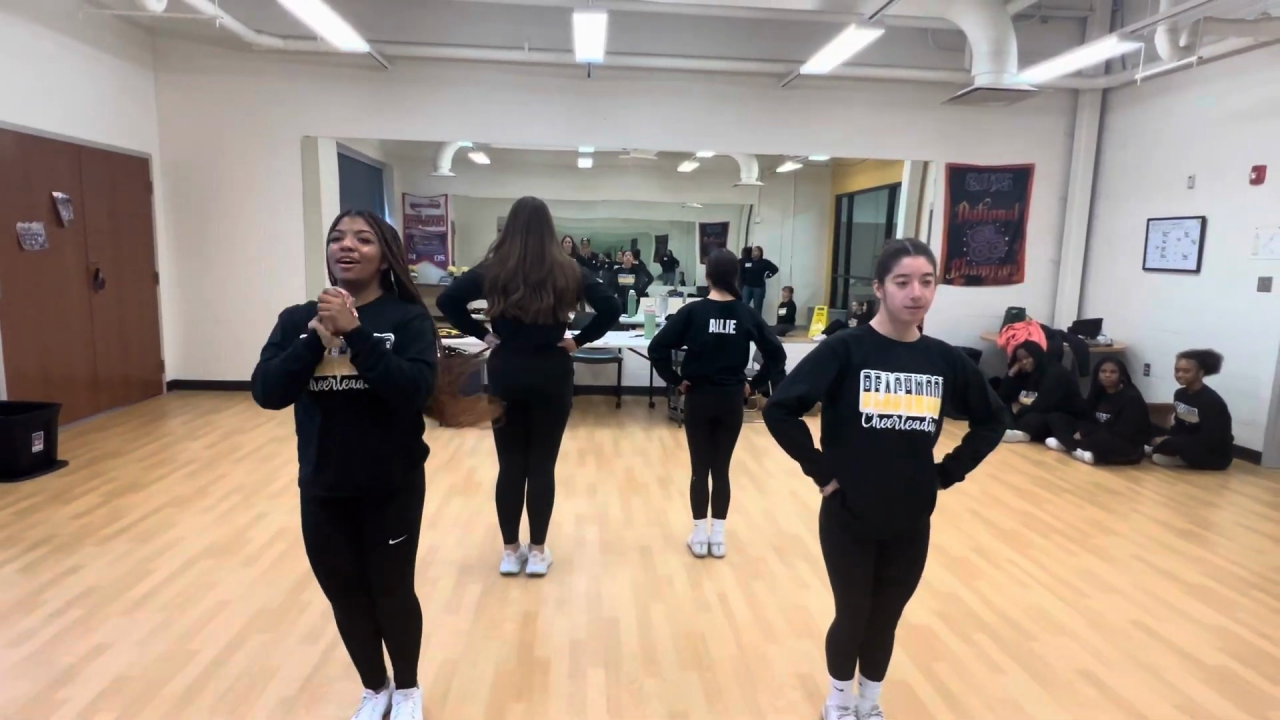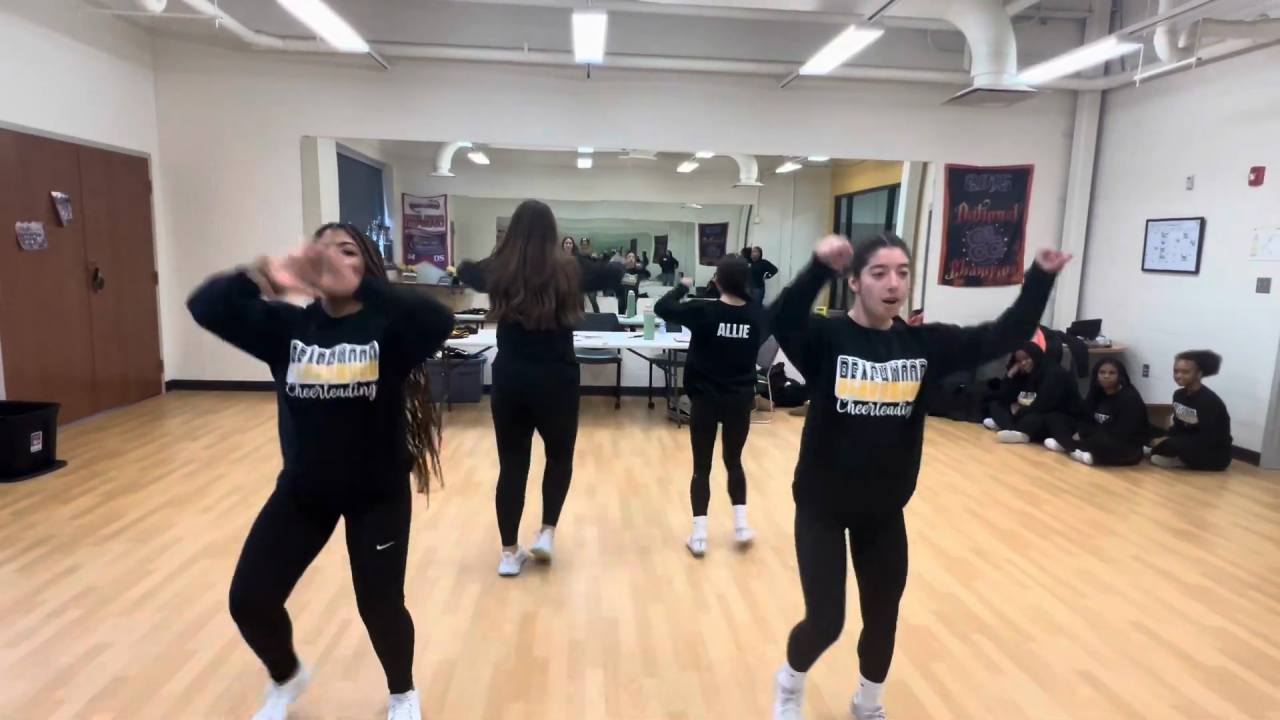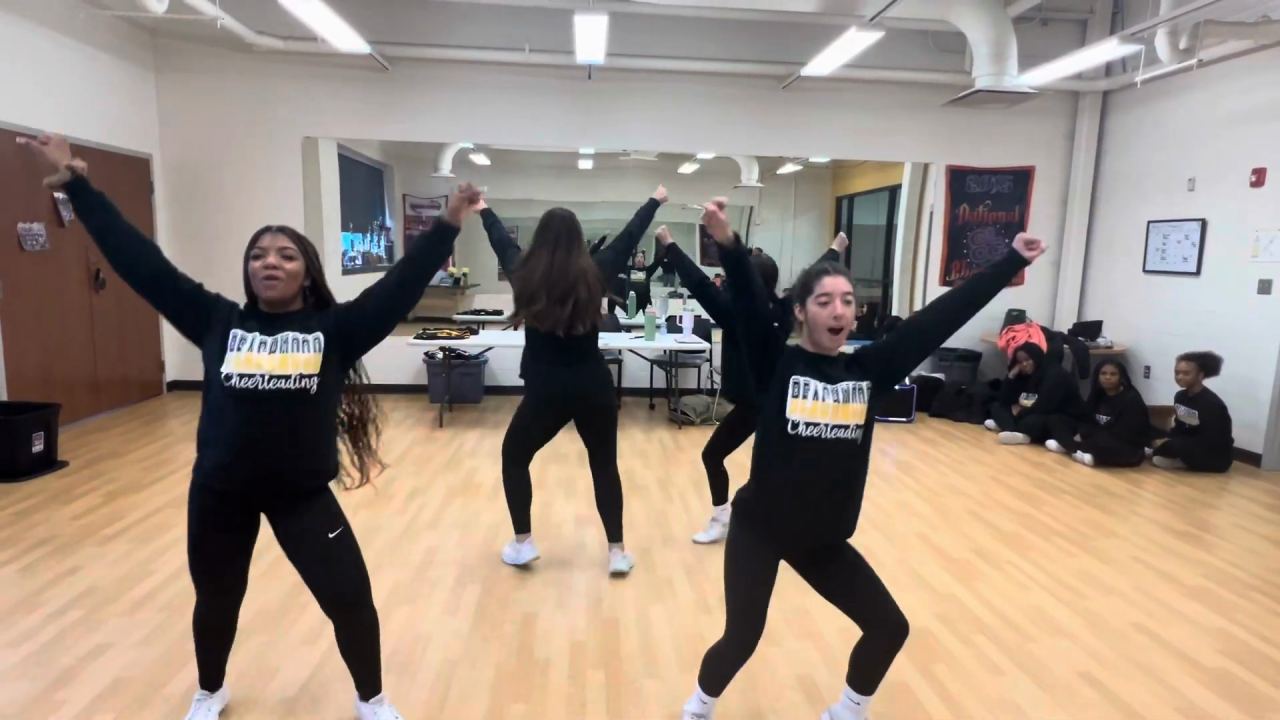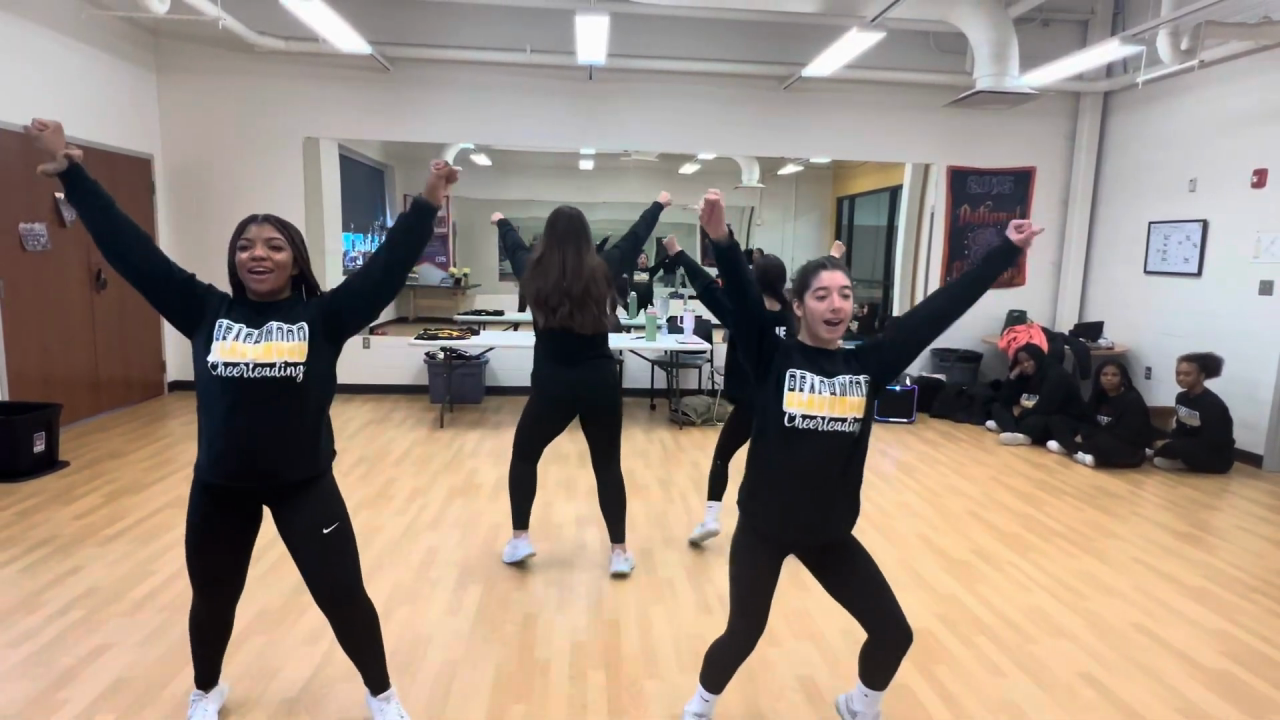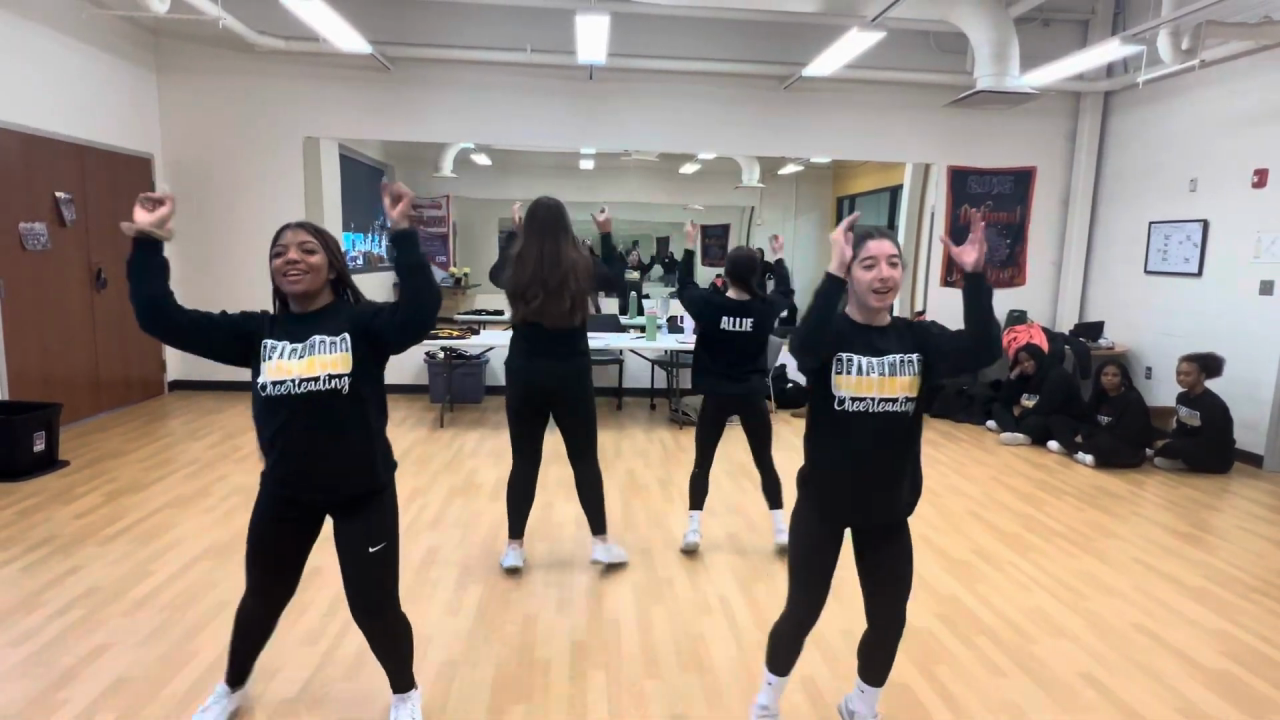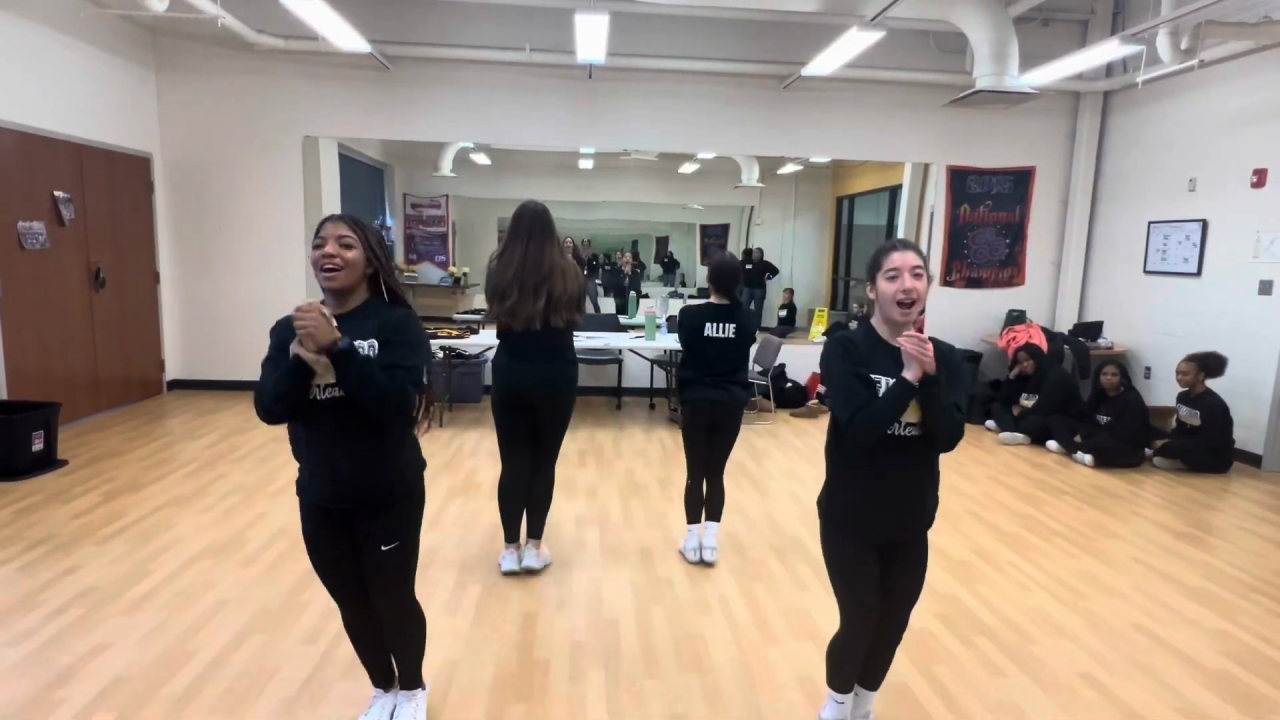
dt=0.3s
person 1, frame 1
left shoulder: (408, 319)
right shoulder: (298, 320)
left elbow: (415, 389)
right elbow: (266, 390)
left wrist: (355, 335)
right wrist: (319, 340)
left hip: (393, 487)
right hip: (323, 489)
left knee: (393, 594)
right knee: (346, 598)
person 1, frame 2
left shoulder: (394, 327)
right shoulder: (283, 323)
left elbow: (437, 321)
right elbow: (205, 307)
left wrist: (362, 290)
right wrist: (258, 277)
left hip: (378, 493)
right hip: (302, 492)
left knee: (380, 607)
right knee: (249, 599)
right ankle: (286, 679)
person 1, frame 3
left shoulder: (333, 331)
right shoulder: (218, 321)
left elbow: (400, 287)
right elbow: (138, 260)
left wrist: (447, 227)
right wrist: (75, 183)
left hip: (303, 495)
right hip: (220, 494)
left knee: (350, 600)
right knee: (216, 602)
person 1, frame 4
left shoulder: (323, 318)
right shoulder: (206, 312)
left elbow: (385, 269)
right elbow: (132, 251)
left wrist: (425, 206)
right wrist: (72, 174)
left hip: (304, 485)
right hip: (221, 487)
left knee: (343, 596)
right knee: (213, 599)
person 1, frame 5
left shoulder: (362, 320)
right shoulder: (253, 330)
left elbow: (420, 317)
right elbow: (164, 323)
left wrist: (402, 236)
right wrist: (146, 245)
left hip: (364, 490)
right hip: (286, 491)
left knee: (375, 608)
right knee: (262, 599)
person 1, frame 6
left shoulder: (396, 324)
right shoulder: (291, 330)
left elbow: (395, 400)
right elbow: (271, 409)
left wrist: (336, 346)
right wrist: (300, 354)
left hip: (389, 493)
right hip: (321, 495)
left knee: (395, 597)
right knee: (353, 601)
person 2, frame 1
left shoulder: (946, 360)
right shoulder: (844, 349)
left elbow: (992, 418)
right elbow: (778, 410)
left wrist: (950, 471)
right wrist: (821, 471)
left hip: (911, 520)
right hip: (849, 517)
left knee: (884, 619)
right knee: (853, 617)
person 2, frame 2
left shoulder: (928, 342)
right shoulder: (824, 336)
left elbow: (1004, 336)
right elbow: (781, 318)
left wrist: (1040, 276)
right wrist: (820, 266)
left hip: (884, 508)
right hip: (821, 504)
left knee: (883, 621)
right knee: (825, 622)
person 2, frame 3
left shoulder: (869, 370)
right shoulder: (776, 364)
left elbow: (941, 317)
right elbow: (749, 303)
left wrist: (1012, 262)
right wrist: (728, 244)
left hip: (824, 538)
right hip: (758, 531)
left knee: (890, 628)
right knee: (740, 641)
person 2, frame 4
left shoulder: (869, 364)
right shoulder: (772, 358)
left elbow: (939, 310)
right elbow: (743, 302)
left wrist: (1006, 251)
right wrist: (722, 240)
left hip: (830, 531)
right hip: (763, 528)
left knee: (894, 632)
right knee: (743, 634)
person 2, frame 5
left shoulder: (920, 338)
right shoulder: (825, 326)
left elbow: (983, 353)
right elbow: (806, 350)
left wrist: (974, 277)
right wrist: (835, 275)
left hip: (889, 507)
right hip: (823, 502)
left knee: (889, 619)
right knee: (803, 612)
person 2, frame 6
left shoulder: (944, 357)
right shoulder: (845, 348)
left elbow: (948, 438)
right elbow: (860, 427)
left wrist: (929, 378)
right wrist: (907, 378)
left hip: (910, 520)
right hip: (849, 517)
left knee: (890, 629)
right knee: (858, 626)
person 3, frame 1
left shoulder: (493, 270)
right shoulder: (566, 271)
left elbow: (447, 301)
right elbow: (610, 307)
left wrist: (482, 333)
right wrist: (579, 339)
left hip: (506, 375)
right hip: (551, 376)
left knee: (510, 464)
right knee: (542, 465)
left ankle: (510, 551)
right ankle: (537, 551)
person 3, frame 2
left shoulder: (497, 271)
right shoulder: (569, 271)
left elbow: (467, 273)
right elbow: (611, 275)
left wrist: (471, 272)
right wrist: (615, 267)
left hip: (510, 379)
right hip: (556, 379)
left knee: (512, 465)
right knee: (560, 458)
left ankle: (509, 552)
right ankle: (546, 533)
person 3, frame 3
left shoulder: (525, 274)
right shoulder: (593, 274)
left elbow: (502, 244)
right elbow: (628, 237)
left wrist: (484, 212)
right wrist: (655, 202)
left hip: (543, 388)
right hip: (592, 386)
left knee: (514, 458)
right knee: (605, 467)
left ankle: (523, 541)
right ankle: (617, 550)
person 3, frame 4
left shoulder: (535, 274)
right shoulder: (600, 272)
left elbow: (513, 247)
right elbow: (635, 237)
left wrist: (501, 222)
right wrist: (658, 205)
left hip: (553, 384)
right hip: (600, 381)
left knee: (523, 456)
right knee: (607, 467)
left ankle: (520, 538)
right ankle: (619, 551)
person 3, frame 5
left shoulder: (515, 268)
right shoulder: (582, 266)
left elbow: (495, 274)
right elbow: (610, 277)
left wrist: (515, 232)
right wrist: (606, 235)
left hip: (524, 375)
right hip: (571, 374)
left knee: (524, 461)
right knee: (584, 458)
left ankle: (514, 546)
right ankle: (601, 541)
person 3, frame 6
left shoulder: (499, 273)
right shoulder: (567, 274)
right elbow: (576, 315)
left hip: (510, 378)
right hip: (555, 378)
left knee: (513, 463)
right knee: (544, 464)
left ankle: (510, 549)
right ankle: (534, 547)
person 4, frame 1
left shoulder: (692, 312)
right shoulder: (747, 314)
left elbow: (657, 348)
right elbow: (776, 355)
left wrist: (676, 380)
right wrist: (754, 383)
left hip: (698, 399)
right hip: (732, 400)
left knee: (700, 469)
right knee: (721, 468)
left ankle: (700, 536)
right ankle: (718, 536)
person 4, frame 2
left shoulder: (703, 311)
right shoulder: (757, 314)
left elbow: (662, 308)
left wrist: (682, 286)
left hip: (707, 400)
right hip: (741, 401)
left knee: (702, 467)
right knee: (733, 462)
left ankle: (699, 534)
right ankle: (742, 524)
person 4, frame 3
left shoulder: (735, 313)
right shoulder: (786, 313)
left elbow: (699, 283)
left wrist: (669, 246)
right wrist: (835, 250)
left hip: (750, 404)
left knee: (712, 456)
left ankle: (722, 521)
person 4, frame 4
right shoulder: (794, 315)
left elbow: (707, 287)
left wrist: (677, 254)
right wrist: (833, 258)
left hip: (751, 403)
left knee: (721, 458)
left ankle: (710, 518)
person 4, frame 5
left shoulder: (707, 304)
right shoulder: (766, 308)
left elbow: (685, 286)
right elbow: (785, 291)
left wrist: (690, 249)
right wrist: (778, 259)
left hip: (715, 394)
right hip: (752, 394)
left knee: (703, 462)
right knee: (764, 461)
left ankle: (694, 528)
right ankle: (781, 529)
person 4, frame 6
left shoulder: (690, 315)
right shoulder: (746, 320)
left hip: (696, 402)
right hip: (731, 404)
left knee: (695, 473)
right knee: (715, 473)
left ankle: (693, 540)
right ankle: (710, 540)
